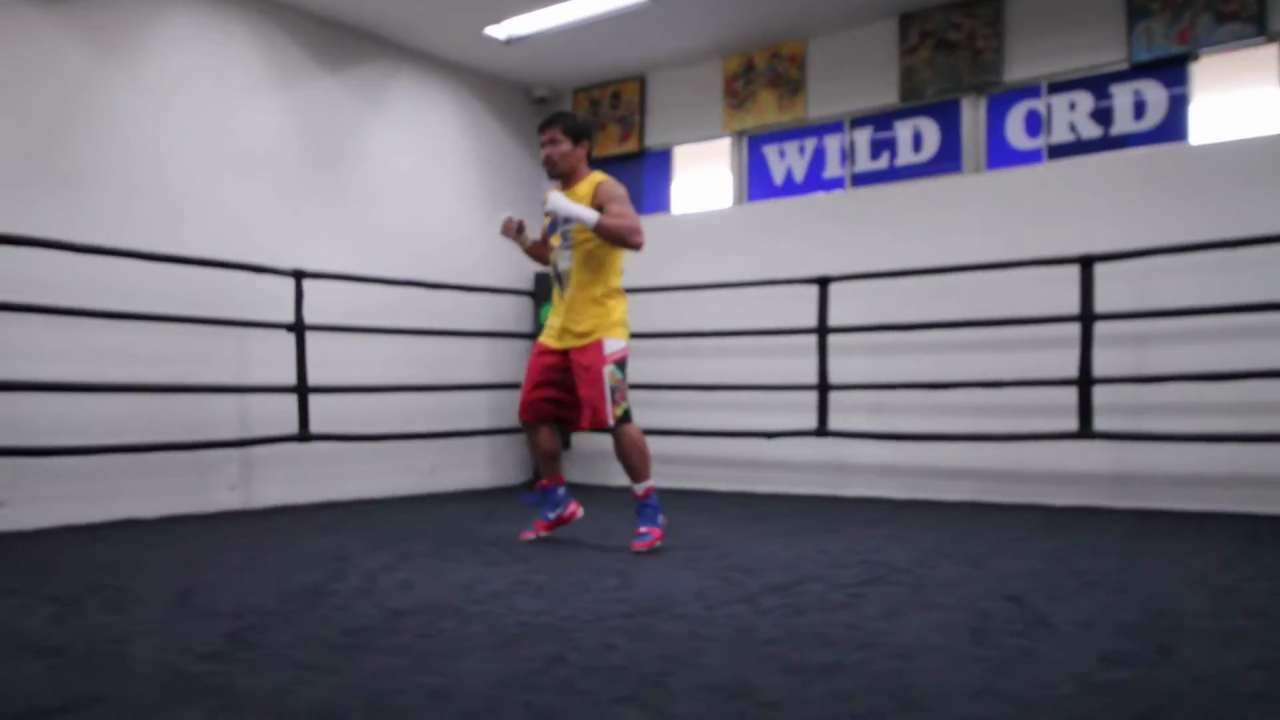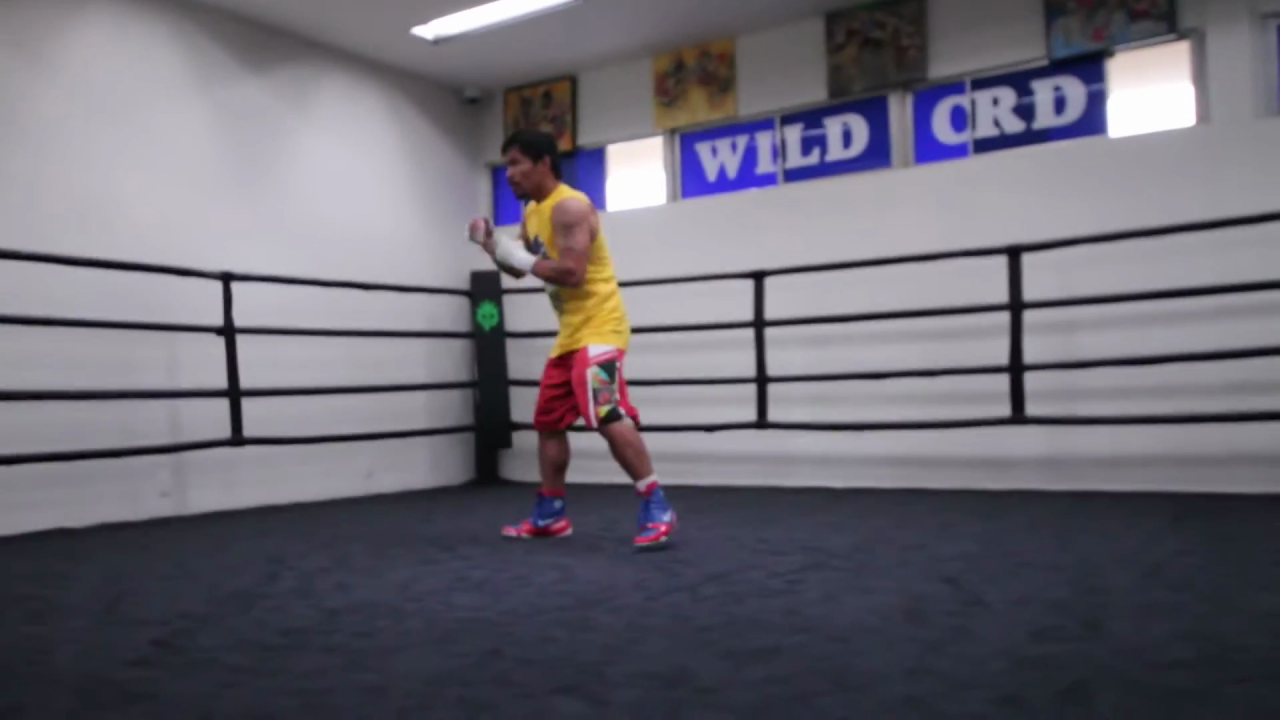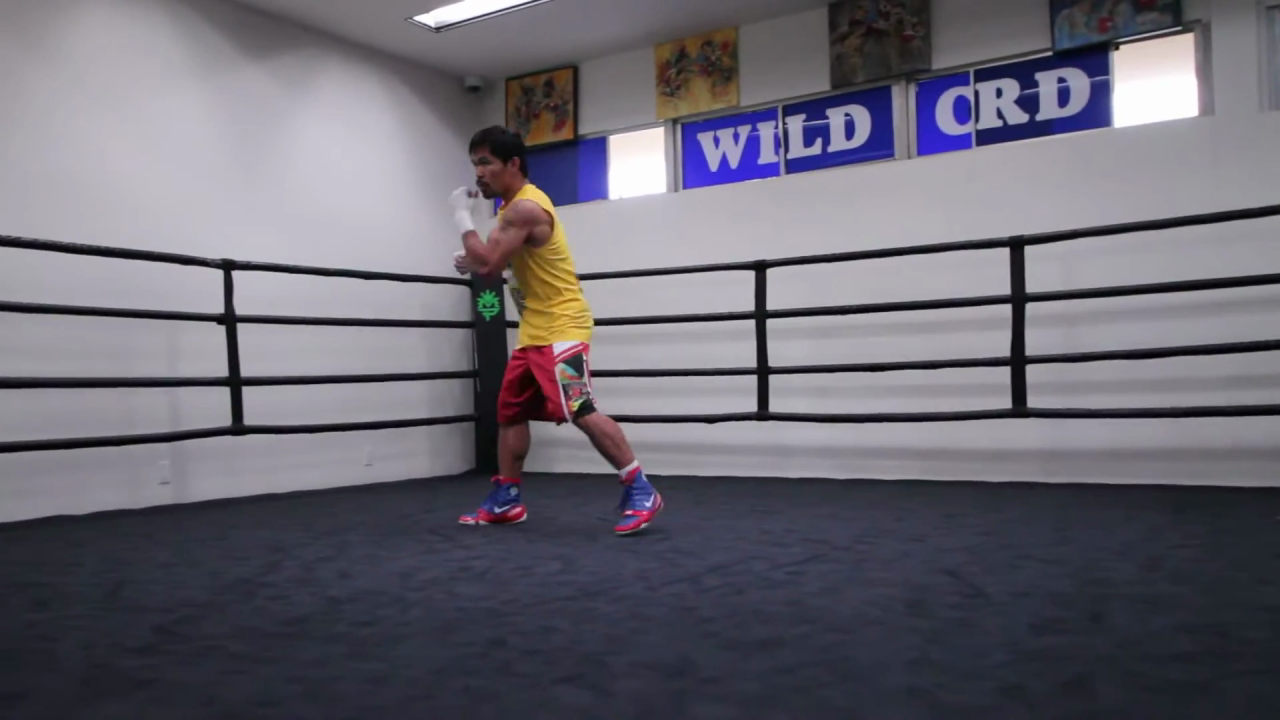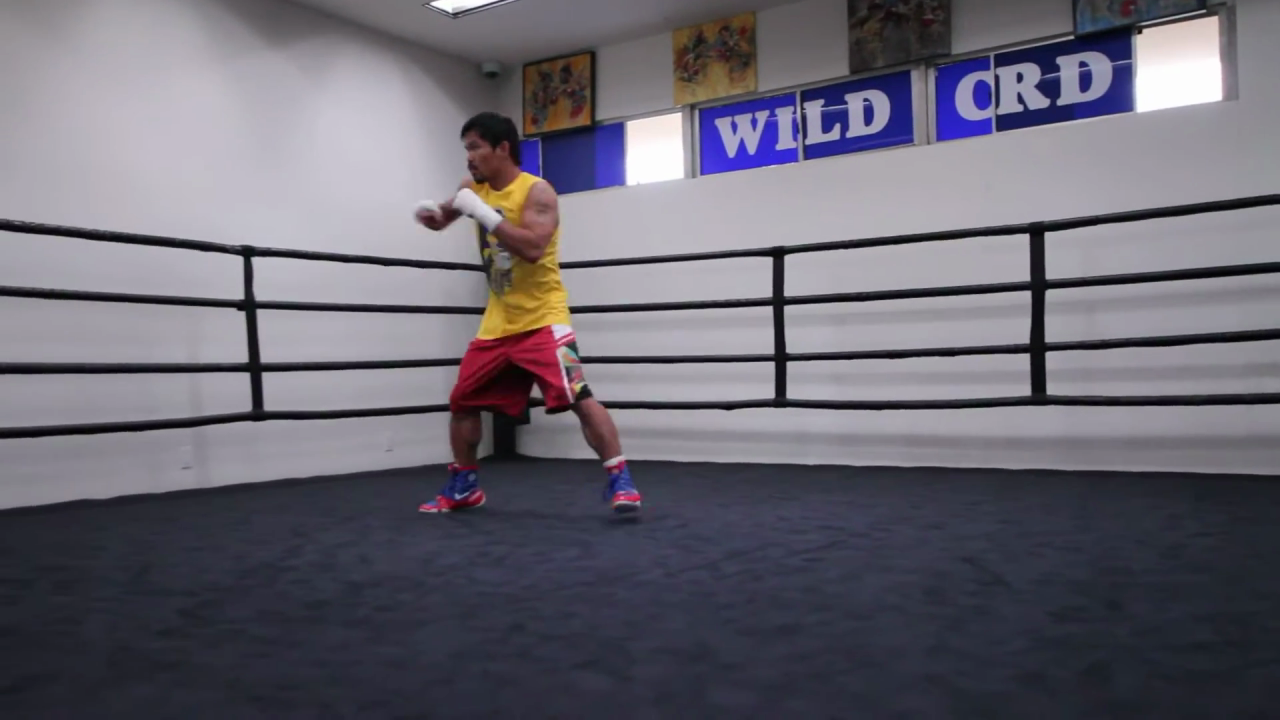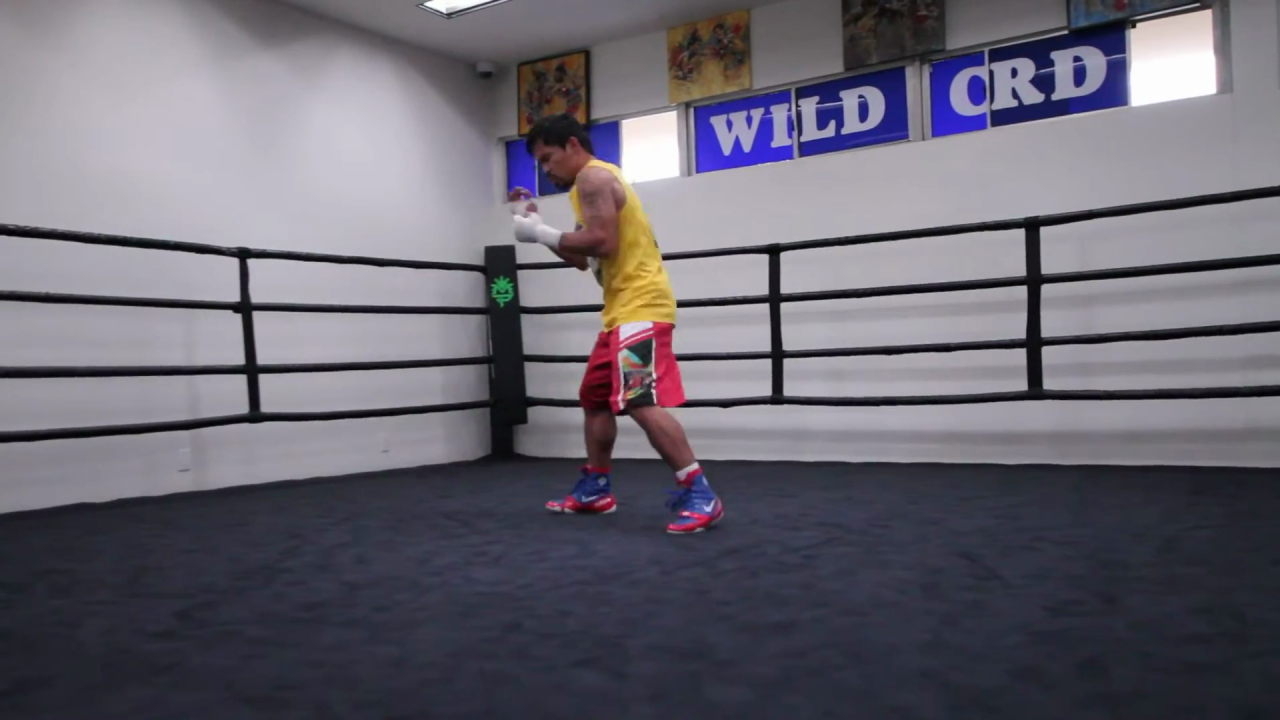
dt=1s
person 1, frame 1
left shoulder: (605, 188)
right shoulder: (555, 196)
left elbow: (634, 236)
left wrist: (577, 213)
right wrist: (522, 237)
left hip: (599, 328)
right hip: (558, 330)
left knee: (618, 420)
right knee: (534, 415)
left ankle: (649, 513)
right ankle: (556, 502)
person 1, frame 2
left shoulder: (570, 206)
right shoulder: (532, 211)
left elbow: (571, 273)
right elbow: (524, 267)
left wrist: (520, 257)
right wrist: (490, 245)
left hip: (599, 328)
right hip: (570, 334)
left knee: (609, 417)
right knee: (548, 423)
left ankle: (656, 507)
right ankle: (550, 514)
person 1, frame 3
left shoulder: (526, 207)
right shoulder: (513, 204)
left elbow: (489, 265)
right elbow: (491, 260)
left wrist: (463, 219)
right wrist: (470, 256)
left hip: (562, 326)
right hip: (535, 333)
left knee: (581, 411)
right knee: (509, 413)
left ankle: (641, 493)
right ankle: (506, 500)
person 1, frame 4
left shoulder: (537, 191)
right shoulder: (475, 188)
left elbow: (533, 250)
right elbow: (442, 219)
left wrist: (482, 213)
right wrist: (430, 210)
left hip: (542, 318)
right hip: (498, 324)
left knee: (577, 397)
right knee: (463, 403)
left ankle: (621, 483)
right ankle: (462, 488)
person 1, frame 5
left shoulder: (594, 178)
right shoulder: (591, 184)
left elbow: (602, 243)
right elbow: (588, 258)
left wrist: (544, 234)
right wrist: (537, 225)
left hip: (641, 308)
right hip: (624, 314)
left knee: (640, 404)
right knee: (595, 400)
left ankle: (700, 495)
right ankle: (594, 490)
